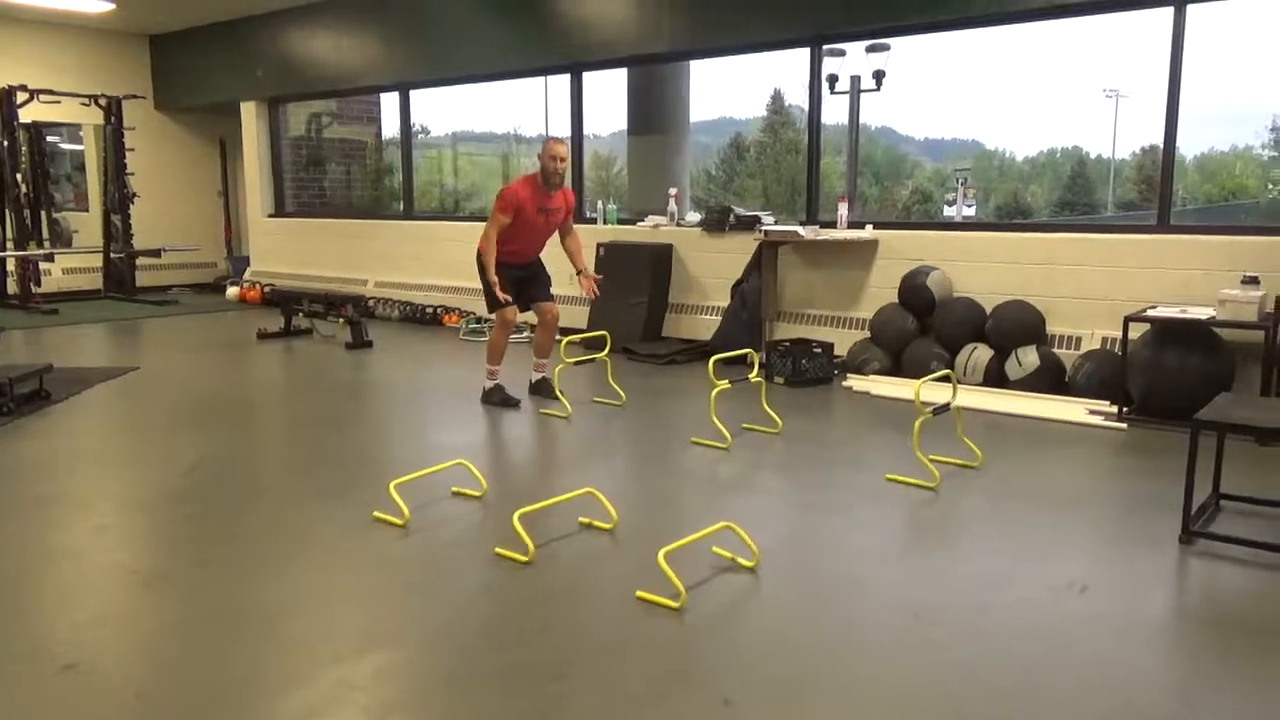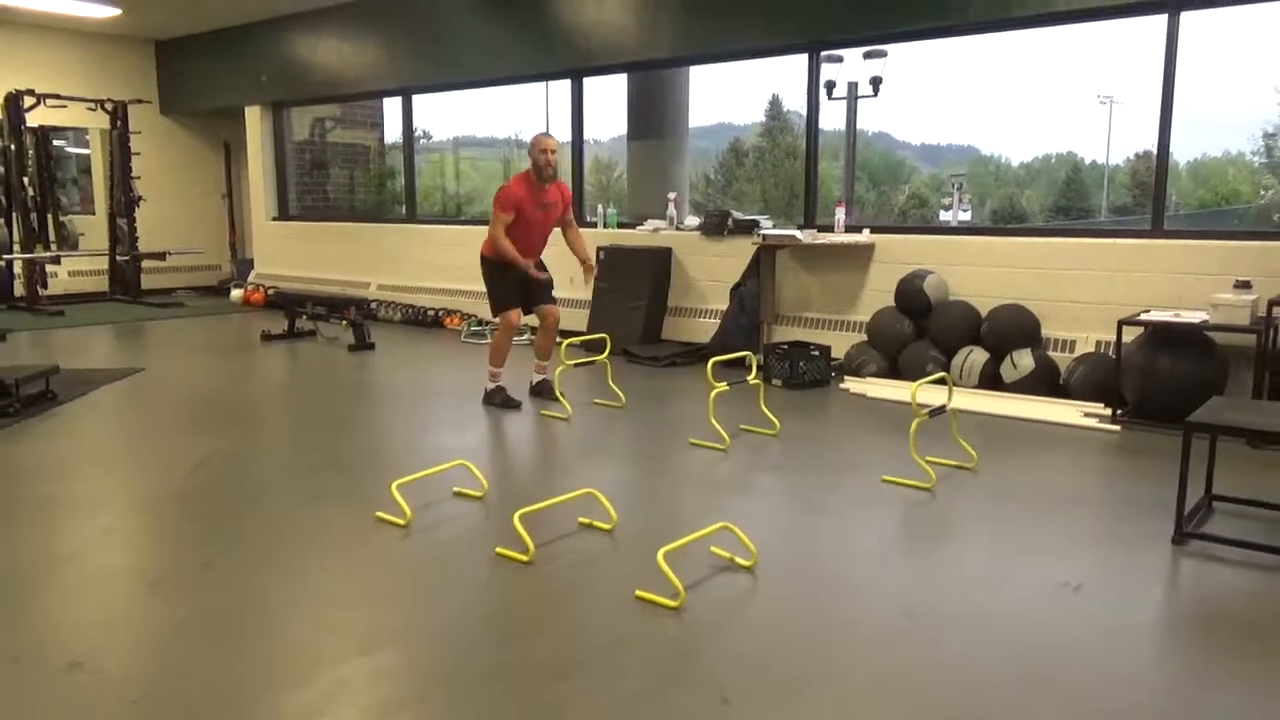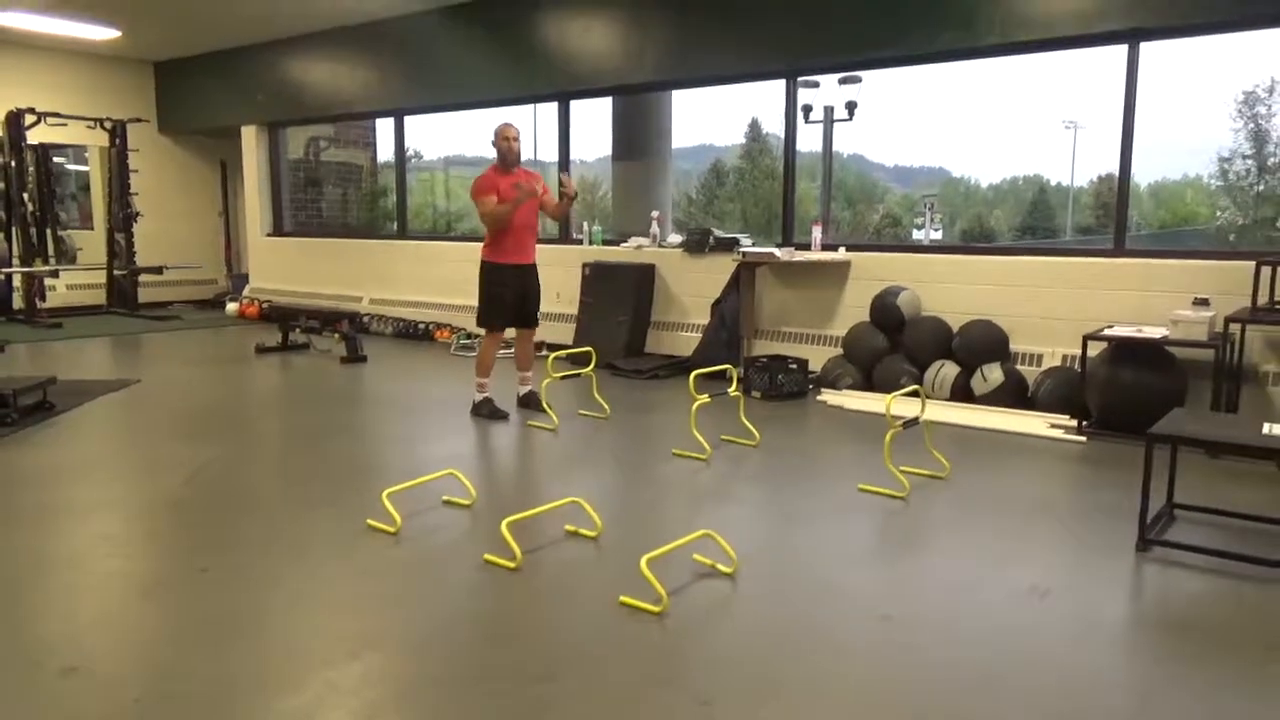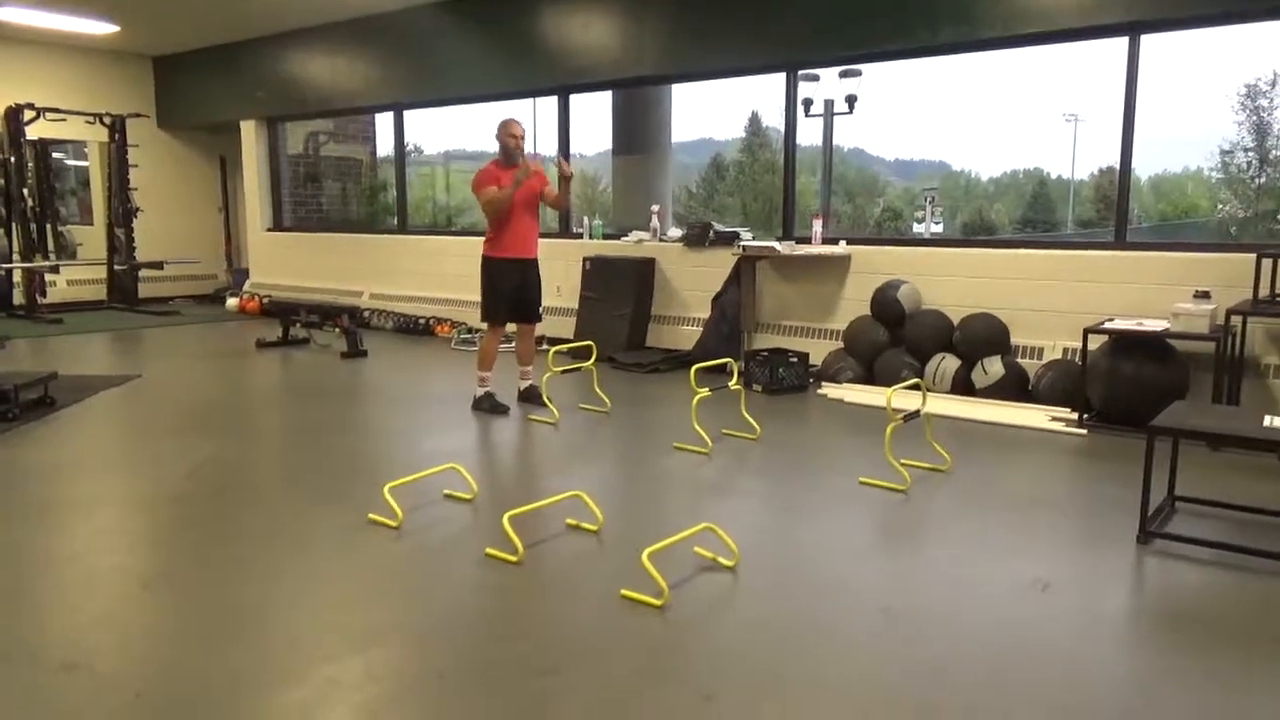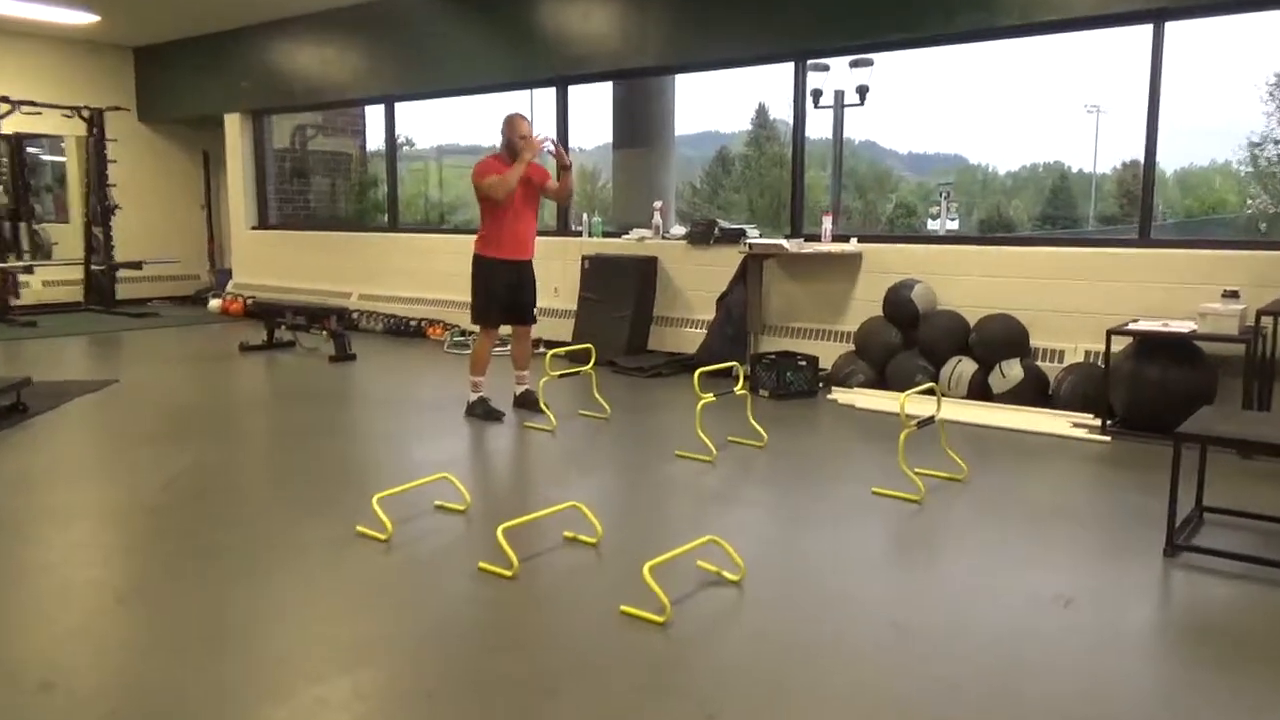
dt=0.4s
person 1, frame 1
left shoulder: (566, 198)
right shoulder: (516, 192)
left elbow: (568, 234)
right elbow: (490, 233)
left wrist: (582, 270)
right wrist: (491, 275)
left hip: (529, 261)
right hip: (499, 260)
left knee: (550, 315)
right knee: (507, 317)
left ankle: (538, 378)
right ankle: (491, 386)
person 1, frame 2
left shoulder: (562, 192)
right shoulder: (512, 191)
left elbow: (569, 227)
right elbow: (496, 235)
left wrist: (585, 259)
right wrist: (521, 264)
left hip: (533, 263)
right hip: (499, 262)
left knee: (551, 317)
right knee: (510, 321)
left ankle: (540, 380)
right ankle: (493, 387)
person 1, frame 3
left shoulder: (533, 178)
right shoulder: (486, 181)
left elbow: (556, 215)
right elbow: (489, 220)
left wrist: (568, 199)
right wrist: (519, 200)
left hip: (527, 266)
right hip: (498, 267)
left knee: (527, 331)
right knee: (494, 333)
left ankle: (525, 391)
right ankle: (481, 398)
person 1, frame 4
left shoulder: (535, 173)
right shoulder: (487, 174)
left elbow: (560, 205)
right elbow: (492, 208)
left wrist: (566, 180)
right wrist: (518, 179)
left hip: (529, 261)
right hip: (499, 261)
left knee: (528, 325)
right knee: (496, 327)
left ankle: (526, 385)
right ankle: (482, 393)
person 1, frame 5
left shoulder: (536, 170)
right shoulder: (487, 167)
left elbow: (561, 192)
right elbow: (498, 191)
left wrist: (565, 167)
right wrist: (522, 161)
left hip: (522, 262)
right hip: (492, 260)
left knee: (523, 327)
right knee: (489, 330)
left ankle: (523, 391)
right ankle: (476, 398)
